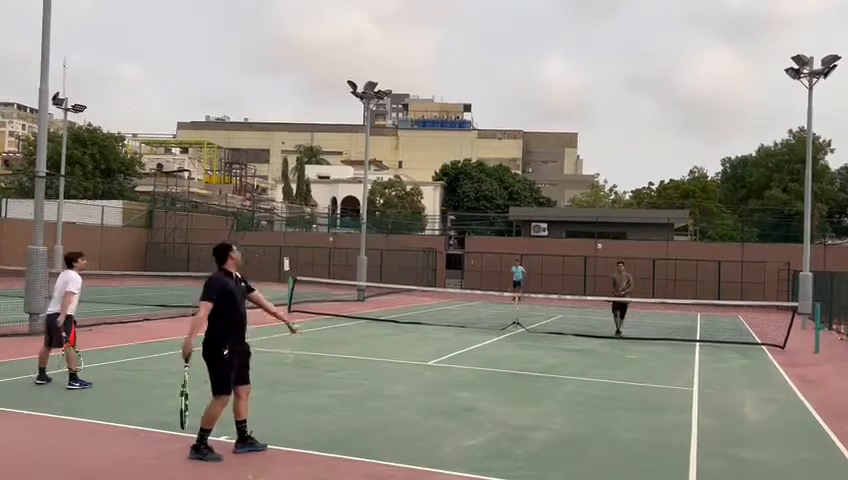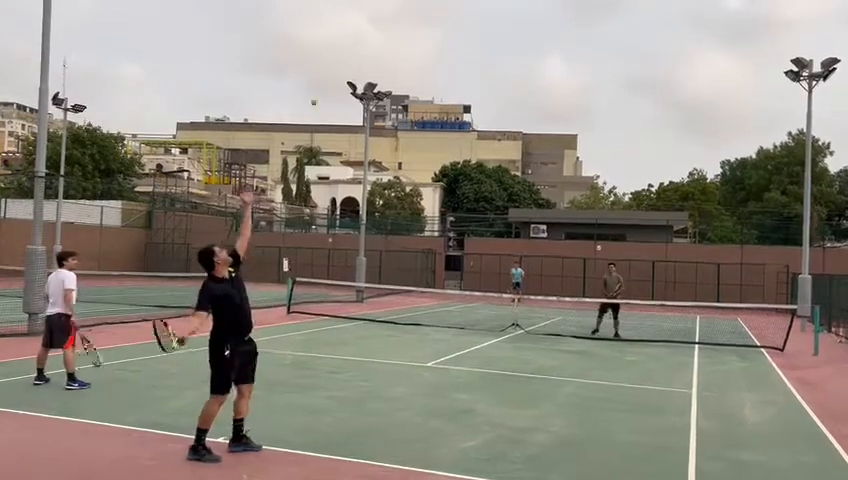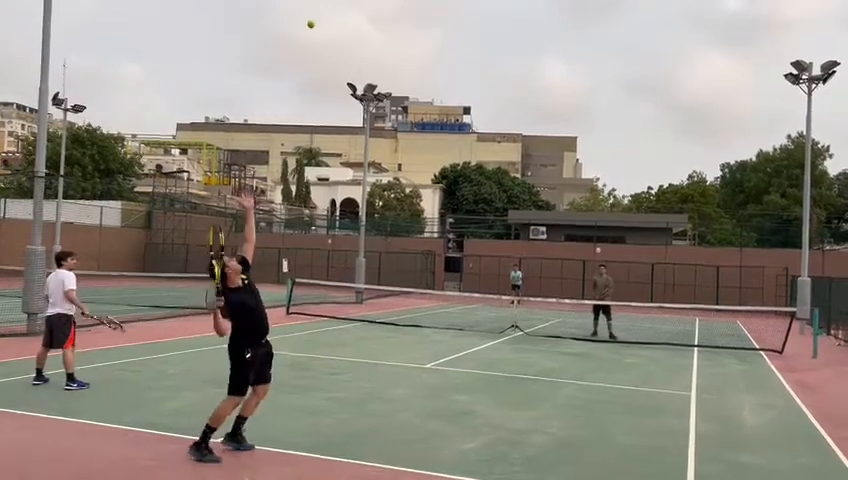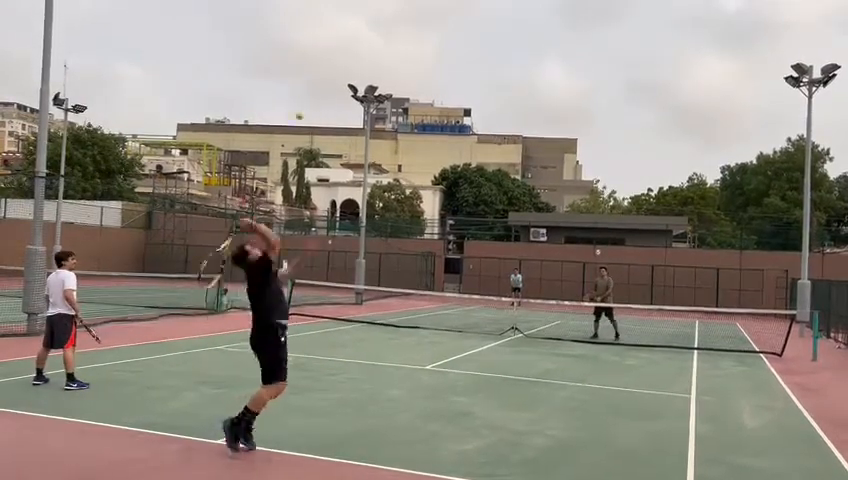
dt=0.4s
person 1, frame 1
left shoulder: (239, 279)
right shoulder: (216, 280)
left elbow: (261, 300)
right elbow: (203, 311)
left wrist: (285, 319)
right wrist: (190, 339)
left hip: (237, 345)
right hip: (219, 347)
left knee: (242, 391)
right knee: (221, 396)
left ankle: (243, 439)
right ankle: (199, 445)
person 1, frame 2
left shoulder: (233, 269)
right shoulder: (210, 289)
left elbow: (244, 236)
right elbow: (197, 318)
left wrist: (248, 208)
right wrist: (186, 333)
left hip: (245, 343)
right hip: (225, 347)
left knee: (245, 390)
right knee: (219, 397)
left ankle: (239, 438)
right ankle: (197, 447)
person 1, frame 3
left shoulder: (245, 276)
right shoulder: (228, 298)
left elbow: (250, 241)
right elbow: (222, 331)
left wrist: (249, 211)
right wrist: (217, 312)
left hip: (261, 346)
right hip: (244, 350)
left knee: (260, 391)
right knee: (234, 398)
left ankle: (235, 435)
right ankle: (201, 444)
person 1, frame 4
left shoulder: (260, 274)
right shoulder: (259, 269)
right elbow: (273, 243)
right wrist: (255, 226)
left hip: (274, 332)
right hip: (270, 333)
left knee: (272, 385)
right knee: (275, 386)
left ankle: (243, 430)
right ankle: (237, 423)
person 2, frame 1
left shoulder: (63, 274)
right shoulder: (75, 277)
right elbow: (67, 297)
right wrist: (62, 316)
left hip: (51, 313)
right hip: (64, 316)
left knee: (47, 346)
right knee: (70, 347)
left ankle: (41, 375)
right ankle: (73, 380)
person 2, frame 2
left shoulder: (52, 276)
right shoulder: (69, 275)
right elbow: (68, 295)
right wrist: (73, 314)
left hip: (50, 314)
right hip: (63, 316)
left knee: (45, 346)
right knee: (69, 347)
left ankle: (39, 376)
right ankle: (72, 380)
person 2, frame 3
left shoulder: (51, 276)
right shoulder: (68, 275)
right elbow: (69, 295)
right wrist: (82, 307)
left hip: (50, 315)
right hip: (64, 315)
left knee: (45, 346)
right knee: (68, 347)
left ankle: (38, 376)
right ankle: (71, 380)
person 2, frame 4
left shoulder: (51, 276)
right shoulder: (69, 275)
left elbow: (47, 297)
right elbow: (68, 295)
right wrist: (77, 311)
left hip: (51, 315)
right hip: (65, 316)
left knee: (46, 347)
right knee: (68, 347)
left ankle: (39, 376)
right ankle: (71, 381)
